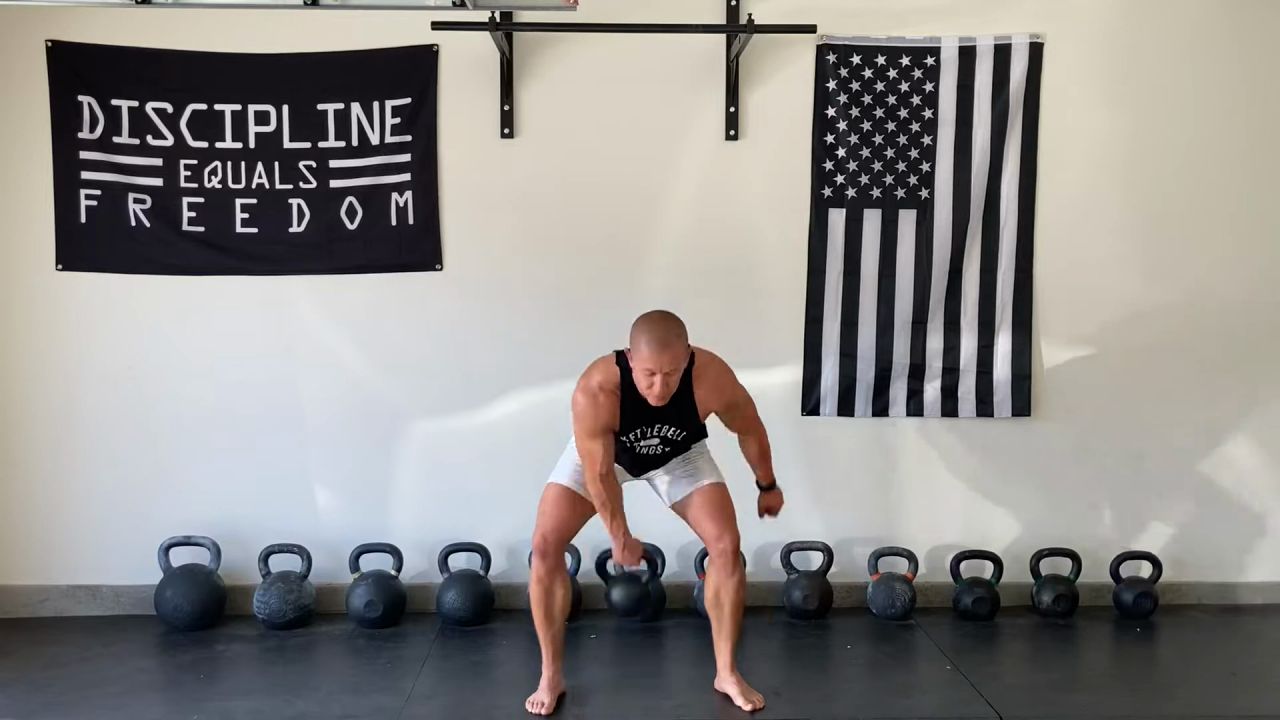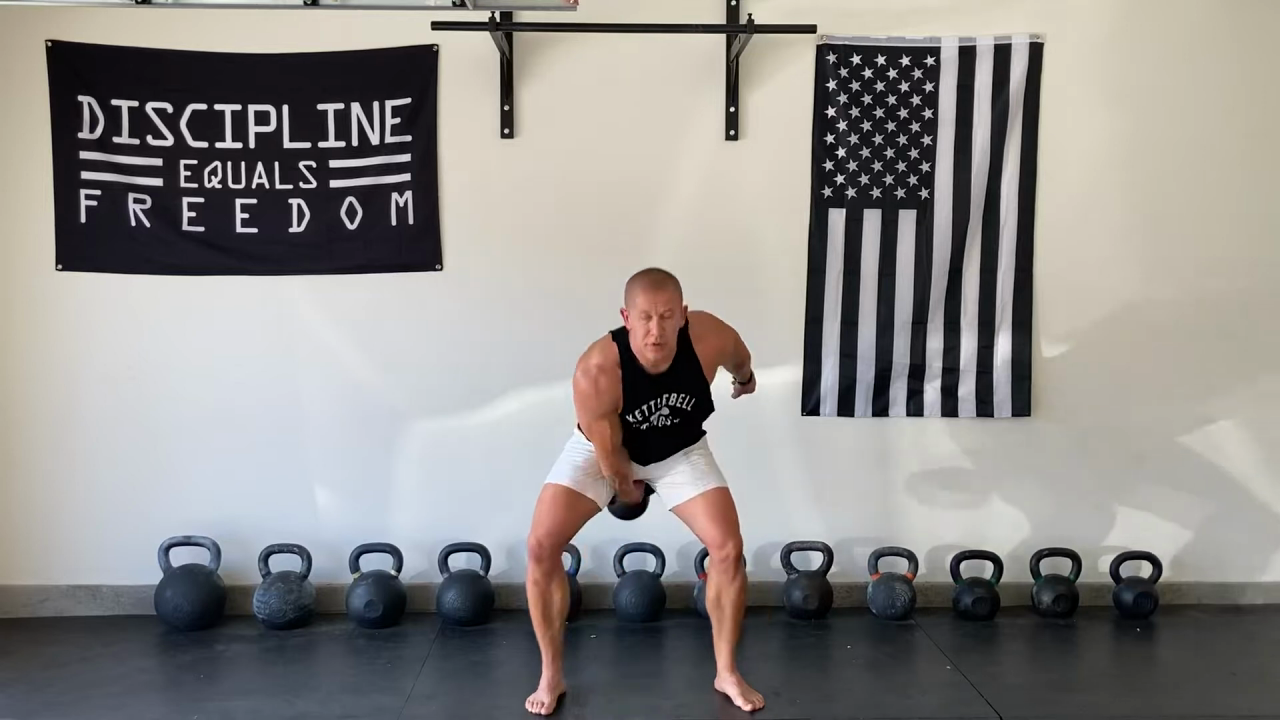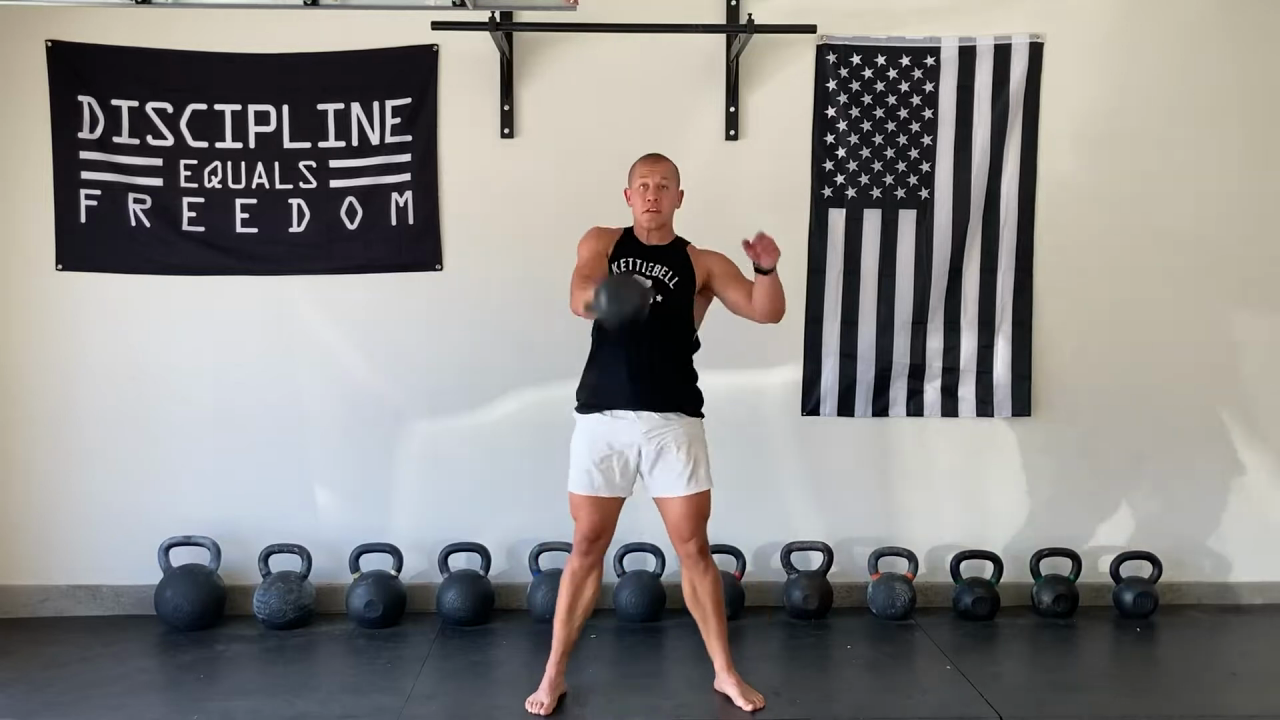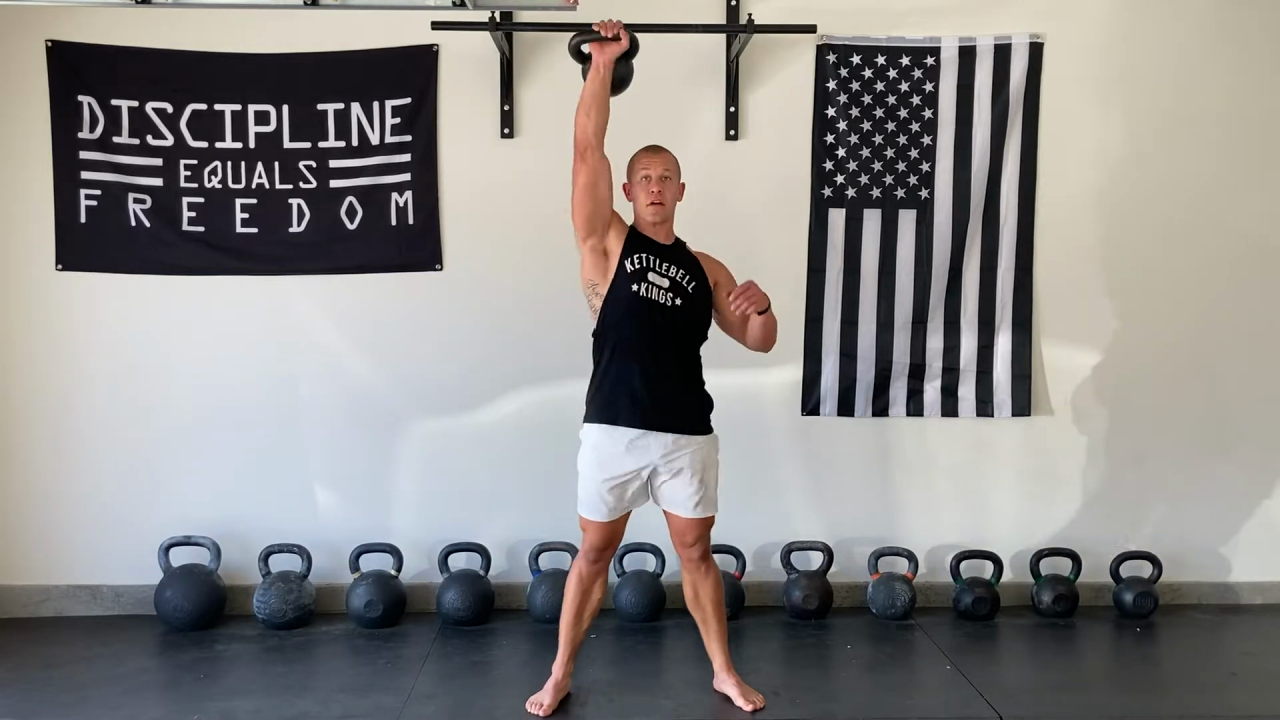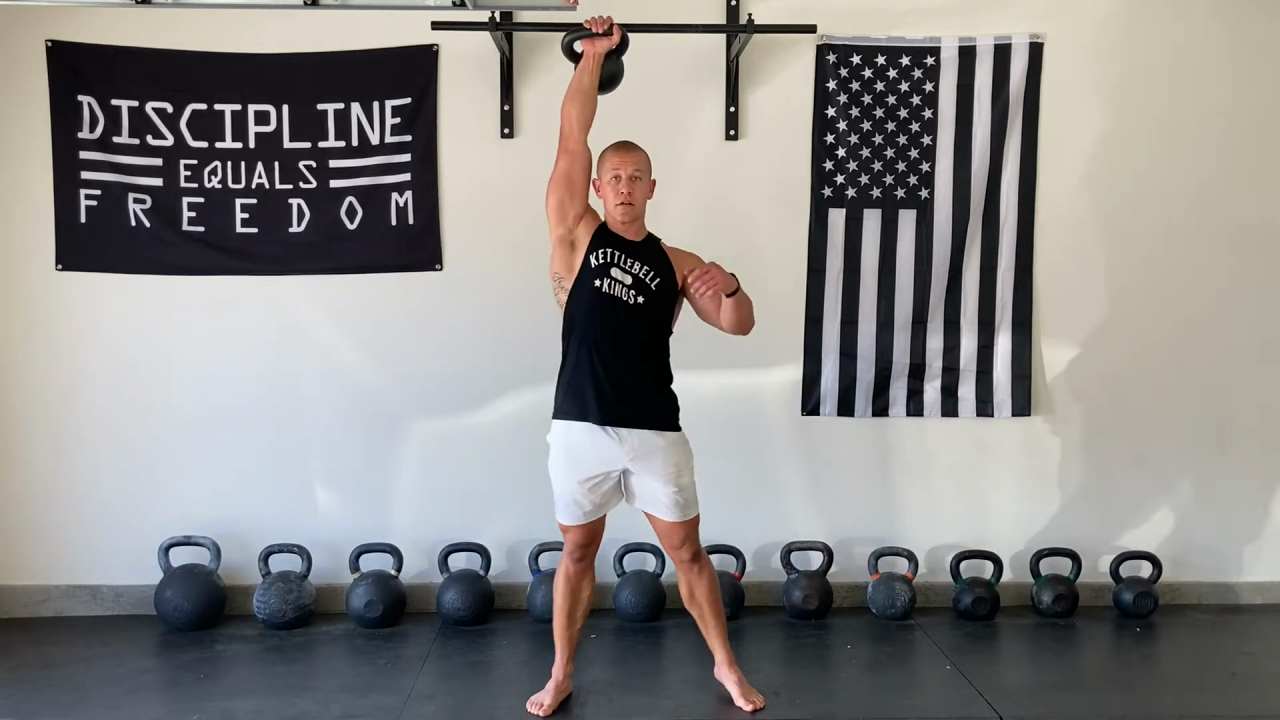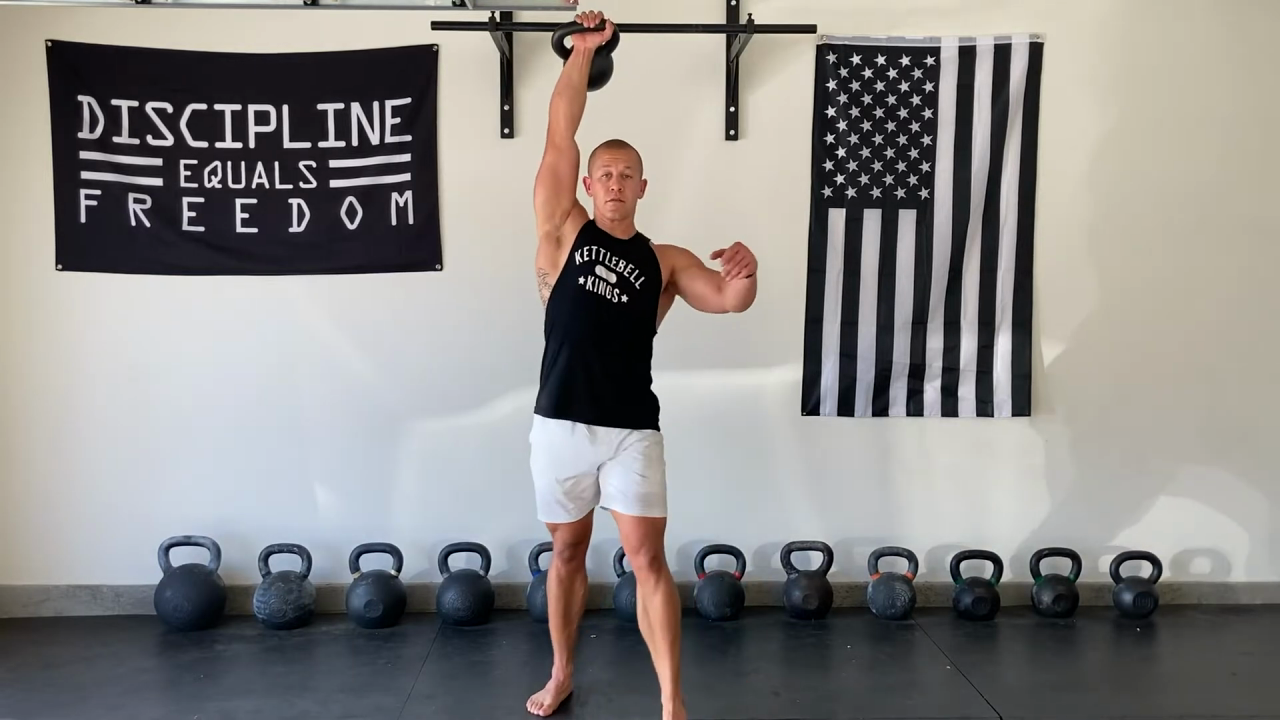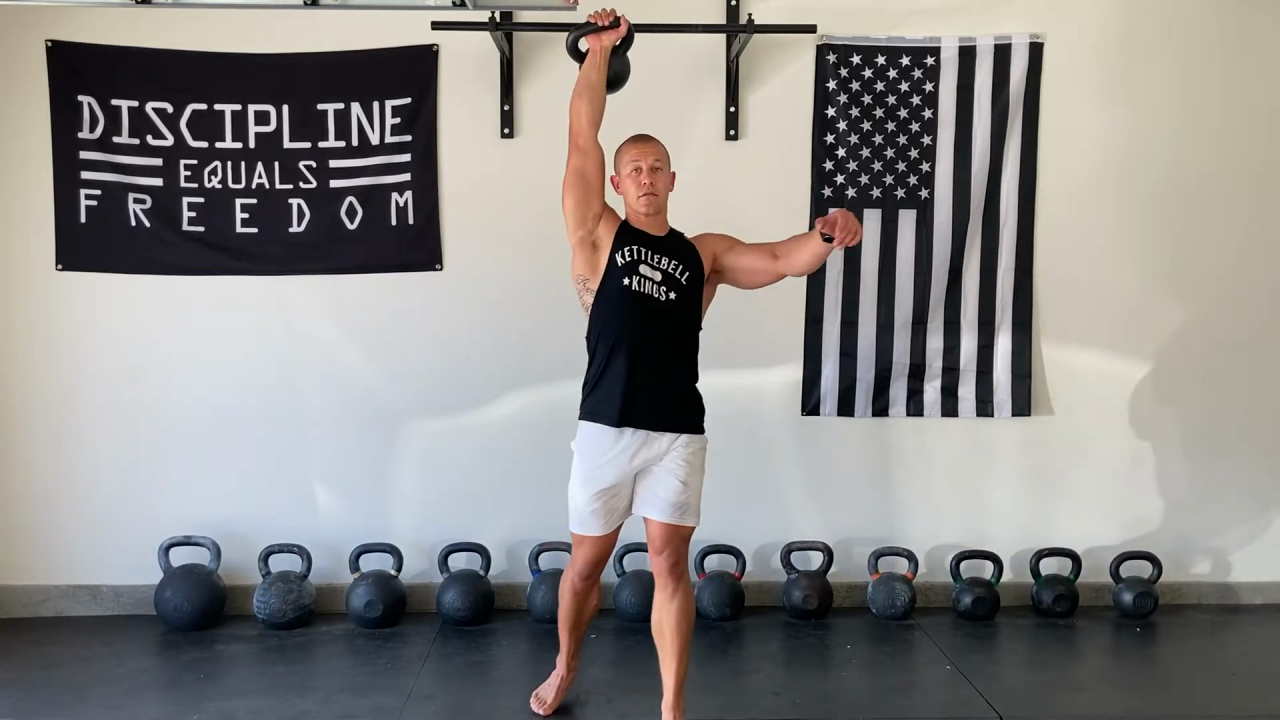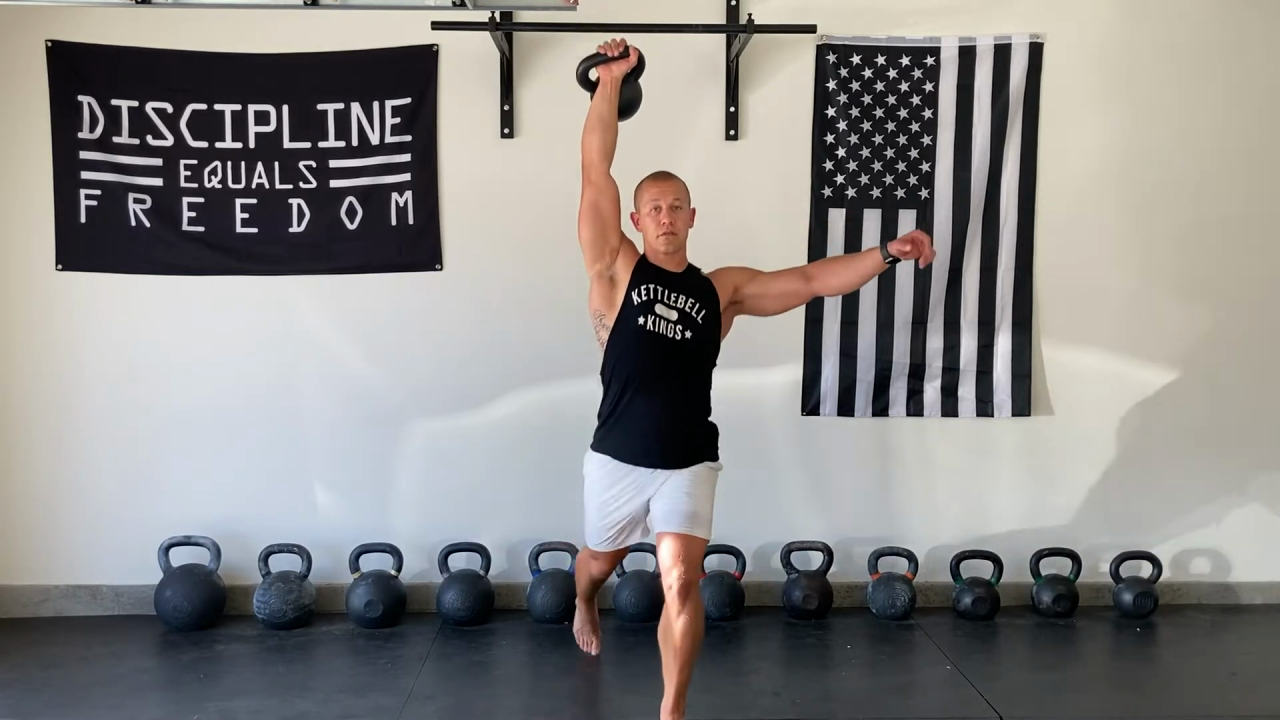
dt=0.4s
person 1, frame 1
left shoulder: (712, 377)
right shoulder: (595, 391)
left elbow: (749, 429)
right elbow: (599, 475)
left wrist: (767, 485)
right wrist: (621, 538)
left hip: (679, 453)
right hip: (602, 449)
left knee: (726, 544)
right knee: (546, 544)
left ankle: (727, 672)
right ankle: (551, 673)
person 1, frame 2
left shoulder: (709, 337)
right shoulder: (595, 371)
left elbow: (739, 356)
right elbow: (609, 453)
left wrist: (745, 379)
right wrist: (625, 488)
left hip: (680, 450)
right hip: (598, 447)
left knee: (728, 548)
right knee: (541, 548)
left ankle: (727, 673)
right ankle: (551, 675)
person 1, frame 3
left shoulder: (701, 262)
right shoulder: (601, 243)
left elbow: (764, 309)
right elbow: (580, 294)
left wrist: (767, 270)
right wrist: (598, 288)
left hip: (673, 420)
right hip: (603, 416)
left knee: (693, 548)
right knee: (587, 549)
left ankle: (725, 671)
right ankle: (554, 672)
person 1, frame 4
left shoulder: (705, 269)
right shoulder: (606, 242)
left elbow: (760, 341)
right elbow: (585, 149)
left wrist: (759, 308)
right wrist: (601, 63)
left hip: (687, 434)
right hip: (613, 430)
left knee: (695, 554)
right knee: (594, 554)
person 1, frame 5
left shoulder: (679, 263)
right shoulder: (576, 236)
left elbow: (740, 325)
right elbow: (571, 137)
left wrist: (730, 287)
right wrist: (593, 55)
left hip: (655, 431)
right hip: (581, 428)
left knee: (687, 553)
right knee: (577, 553)
person 1, frame 6
left shoulder: (666, 261)
right shoulder: (562, 232)
left elbow: (731, 301)
right elbow: (559, 136)
left wrist: (743, 269)
right wrist: (583, 51)
left hip: (632, 430)
right hip: (561, 423)
left knee: (647, 561)
right knee: (567, 552)
person 1, frame 7
left shoulder: (705, 253)
right shoulder: (597, 235)
left elbow: (781, 261)
right elbow: (583, 140)
left wrist: (825, 236)
right wrist: (600, 52)
left hip: (678, 432)
right hip: (606, 427)
left knee: (670, 567)
right knee: (586, 561)
person 1, frame 8
left shoulder: (722, 288)
right shoulder: (615, 270)
left elbow: (812, 281)
right elbow: (595, 175)
left wrist: (885, 253)
right wrist: (610, 82)
left hip: (688, 462)
right hip: (619, 457)
left knee: (681, 582)
right knee: (598, 564)
right ankle: (586, 606)
